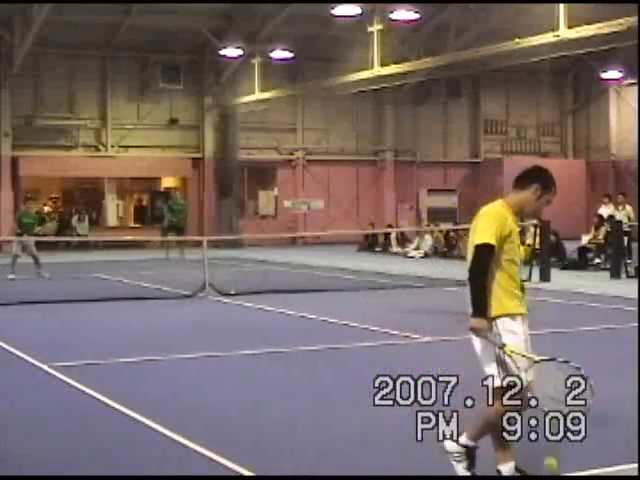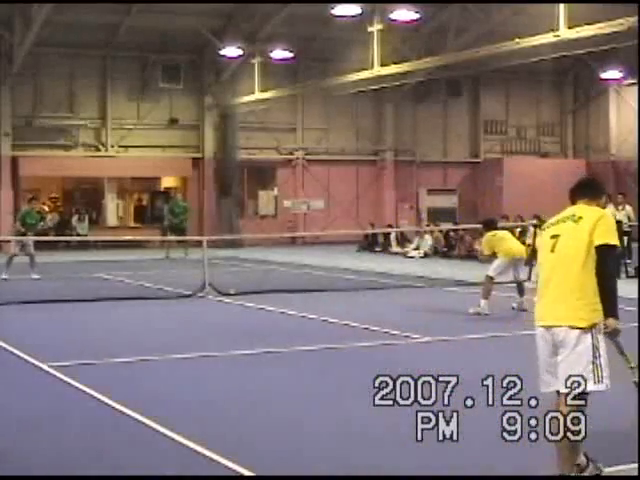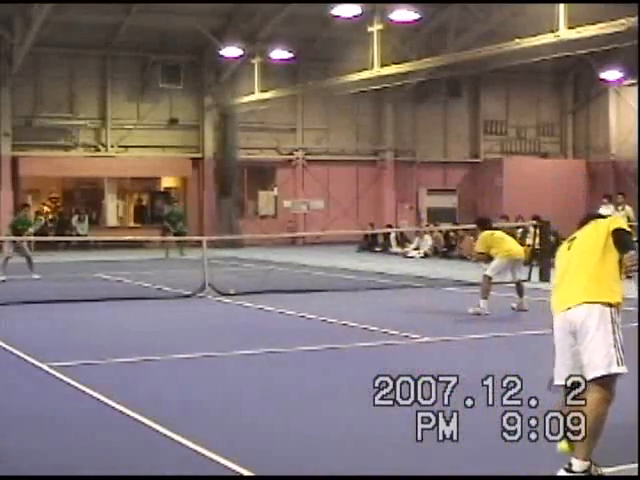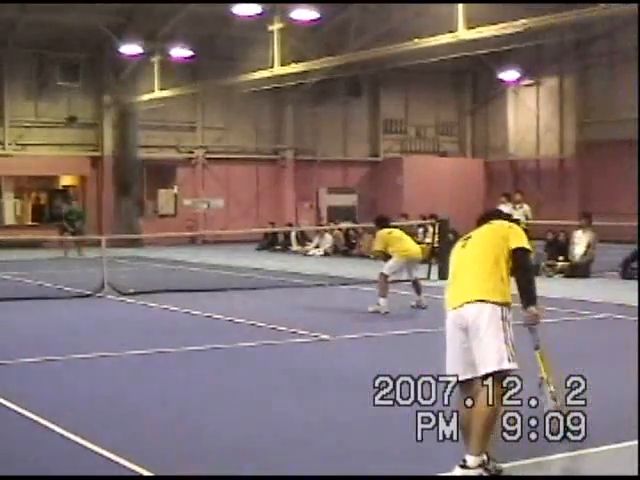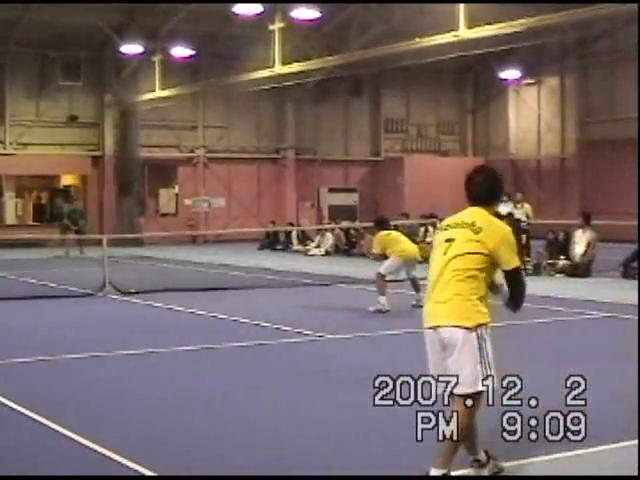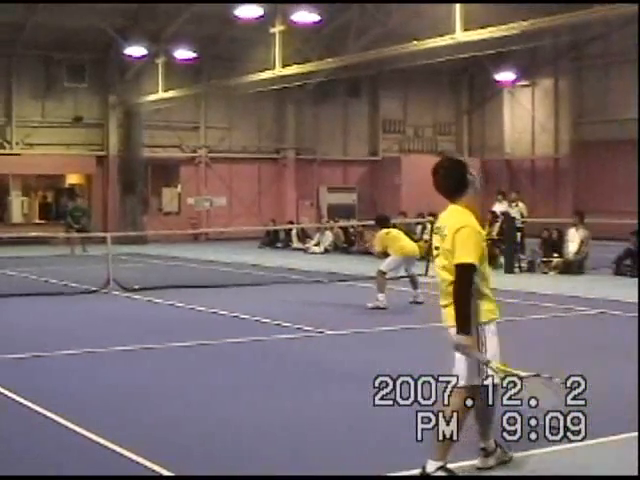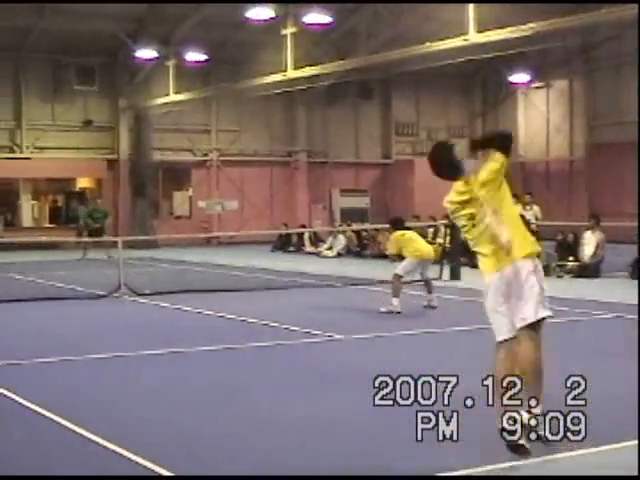
dt=0.7s
person 1, frame 1
left shoulder: (508, 219)
right shoulder: (495, 214)
right elbow: (478, 267)
right wrist: (480, 315)
left hip: (511, 317)
right hip: (497, 319)
left knee: (504, 394)
right knee: (516, 394)
left ankle: (506, 467)
right ankle: (464, 443)
person 1, frame 2
left shoulder: (549, 225)
right shoulder: (600, 217)
right elbow: (605, 268)
right wrist: (611, 313)
left hip: (545, 319)
right hip: (579, 319)
left knee: (564, 397)
right knee: (572, 401)
left ankle: (576, 462)
right ankle: (567, 470)
person 1, frame 3
left shoulder: (566, 247)
right shoulder: (611, 224)
right elbow: (622, 235)
right wrist: (630, 253)
left hip: (562, 311)
right hip: (595, 307)
right knee: (601, 389)
left ankle: (578, 463)
right ankle: (577, 467)
person 1, frame 4
left shoulder: (462, 243)
right shoulder: (509, 228)
right elbow: (521, 262)
right wrist: (530, 304)
left hip: (455, 308)
right hip: (487, 306)
left knee: (468, 389)
right knee: (493, 384)
left ankle: (476, 460)
right ankle: (472, 464)
person 1, frame 5
left shoulder: (448, 224)
right shoulder: (498, 230)
right elbow: (515, 281)
right wrist: (514, 302)
left hip: (433, 317)
right hip: (465, 320)
left knee: (462, 396)
right knee: (467, 399)
left ankle: (480, 460)
right ankle: (438, 470)
person 1, frame 6
left shoulder: (448, 218)
right shoulder: (466, 225)
right elbow: (464, 281)
right wrist: (465, 331)
left hip: (467, 317)
right hip: (473, 319)
left knee: (484, 384)
right knee: (466, 391)
left ankle: (488, 449)
right ankle: (435, 465)
person 1, frame 7
left shoulder: (451, 200)
right shoulder: (484, 178)
right elbow: (506, 140)
left hip: (494, 271)
right hip: (518, 262)
left knee: (506, 347)
right knee: (528, 336)
left ankle: (508, 421)
right ankle: (532, 411)
